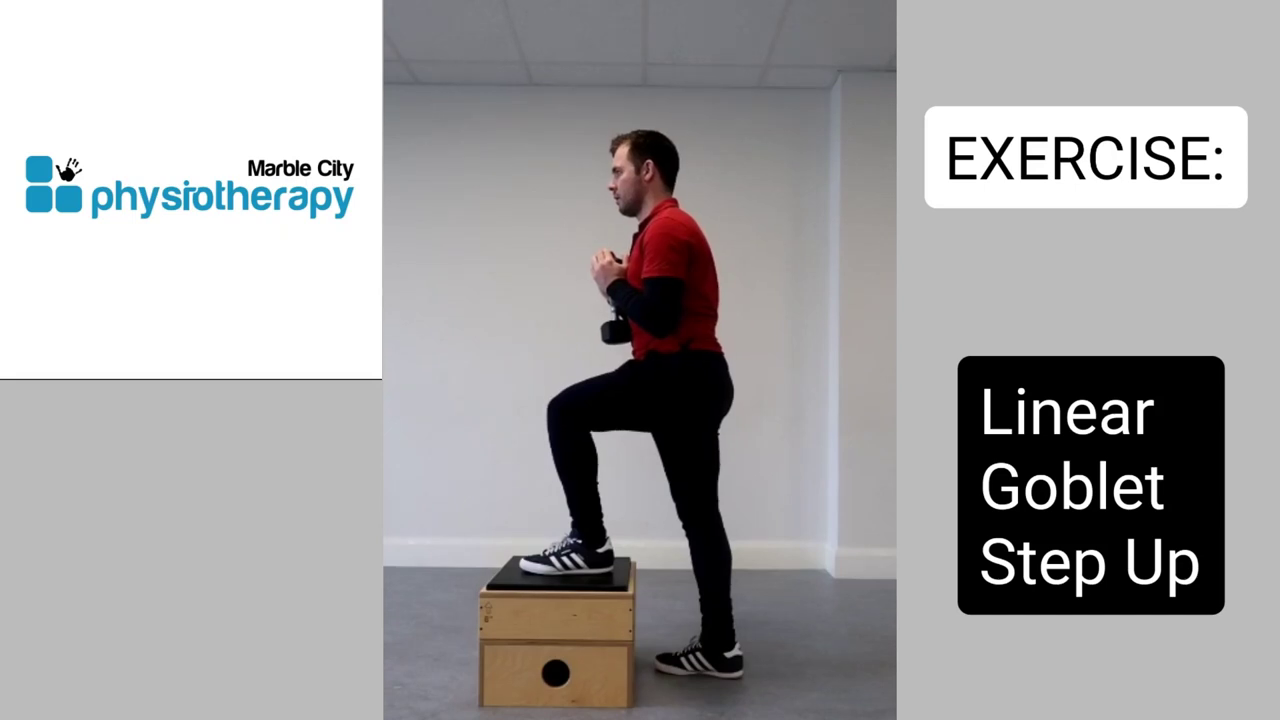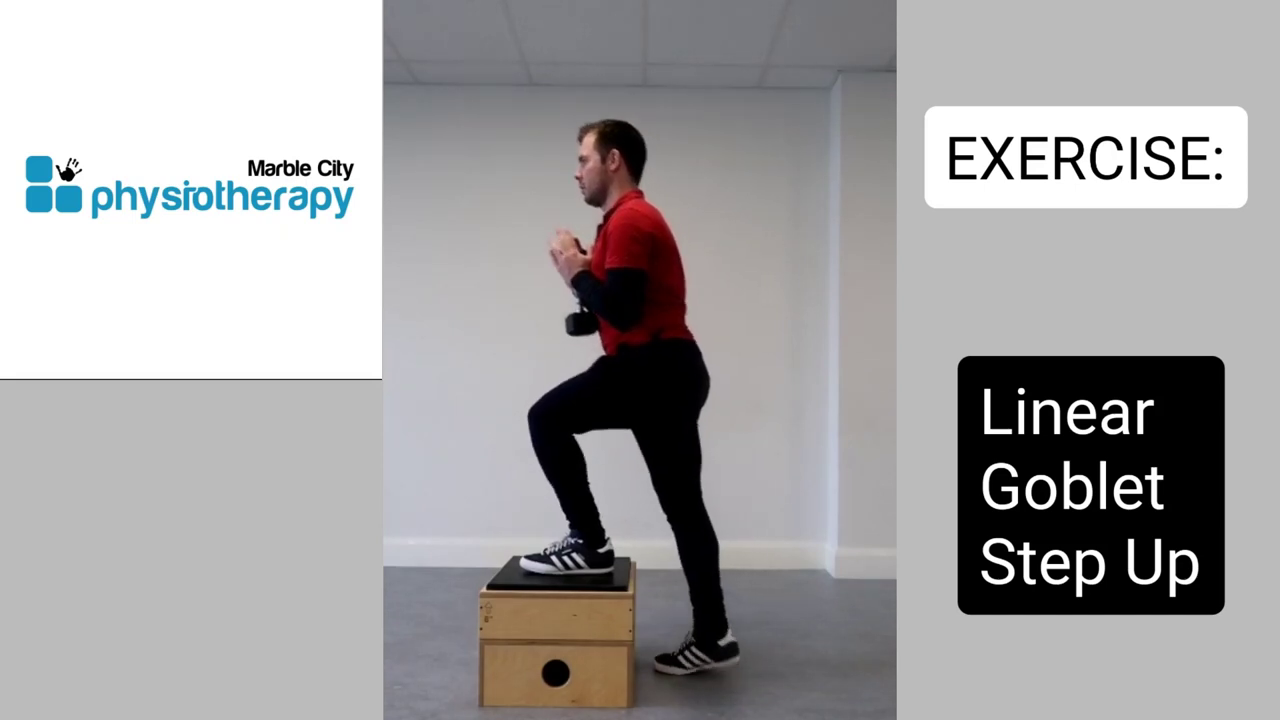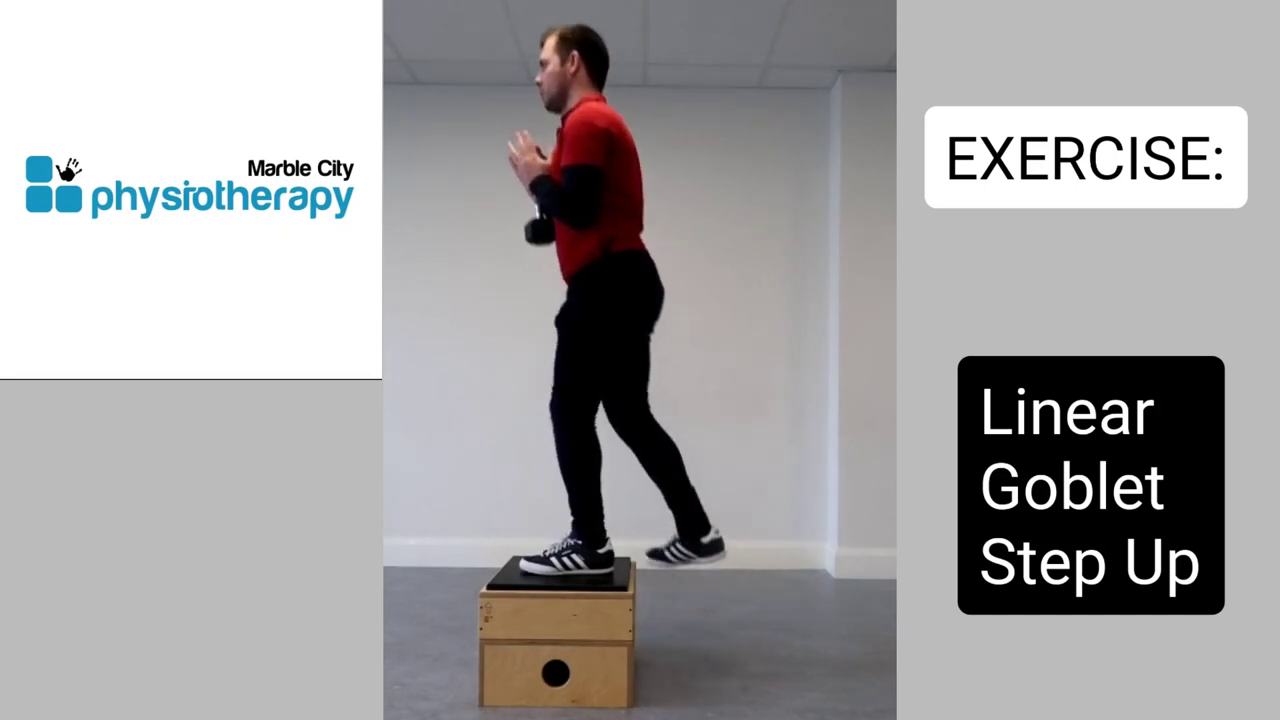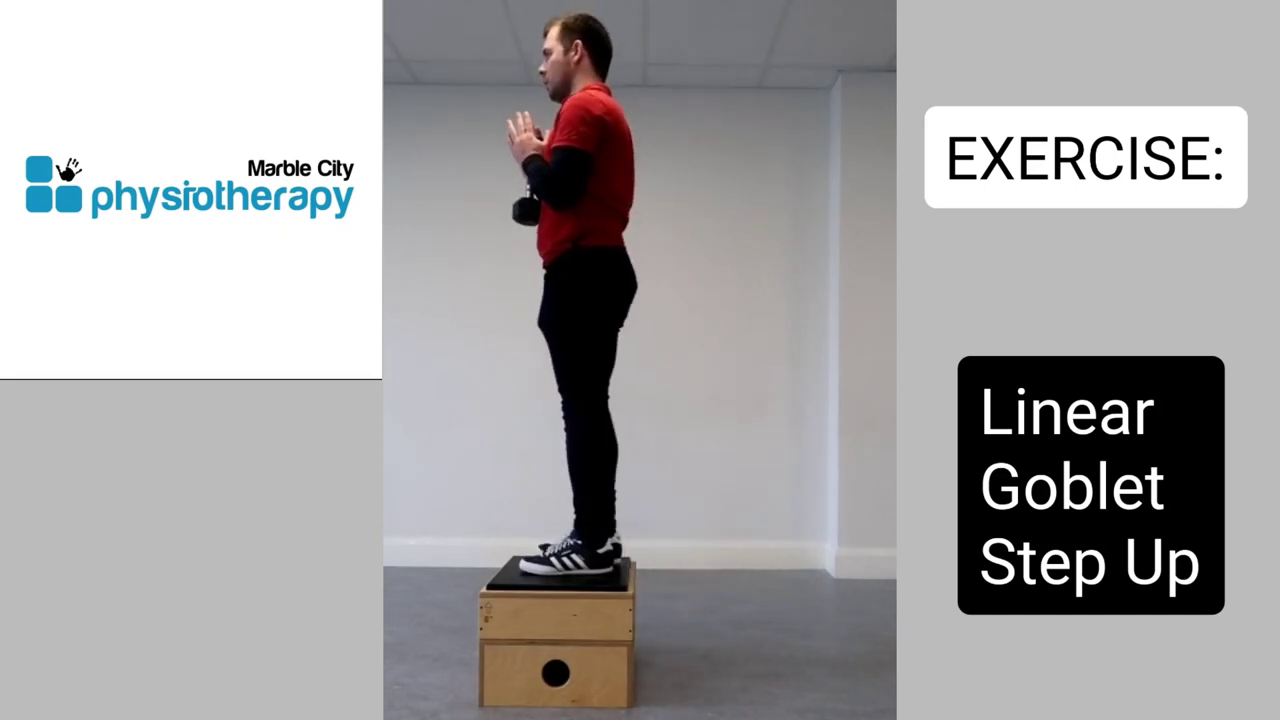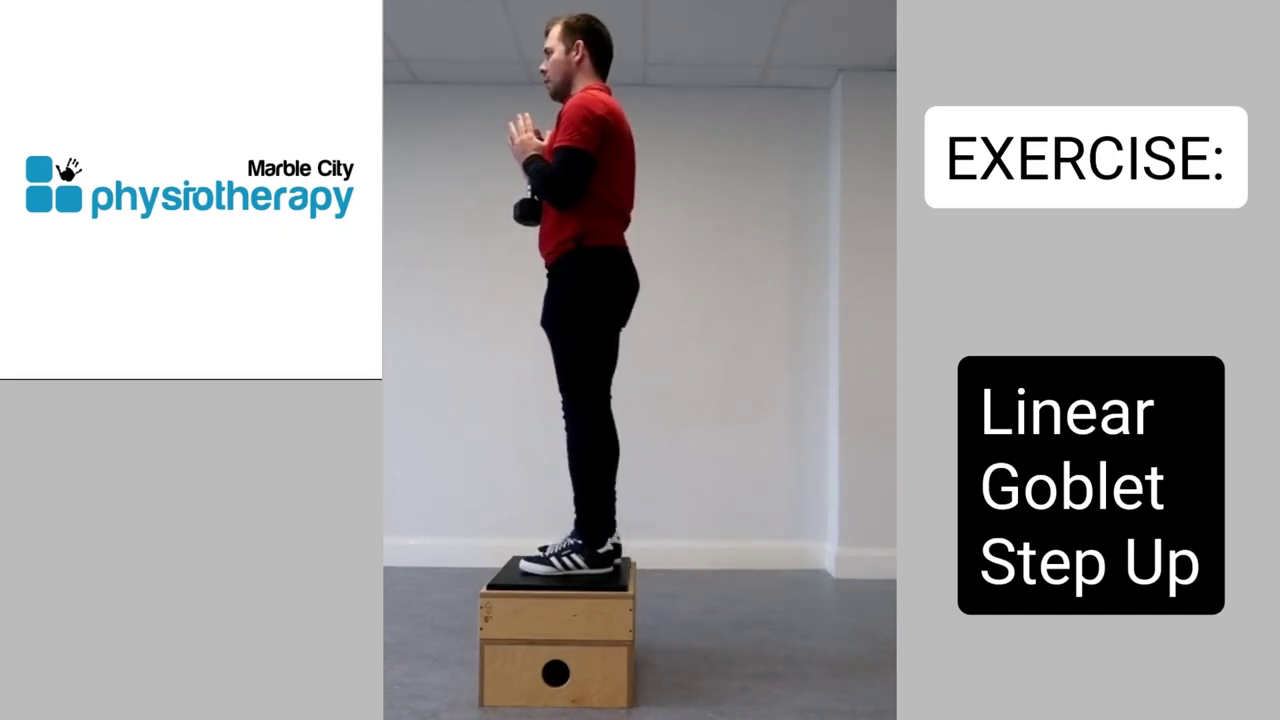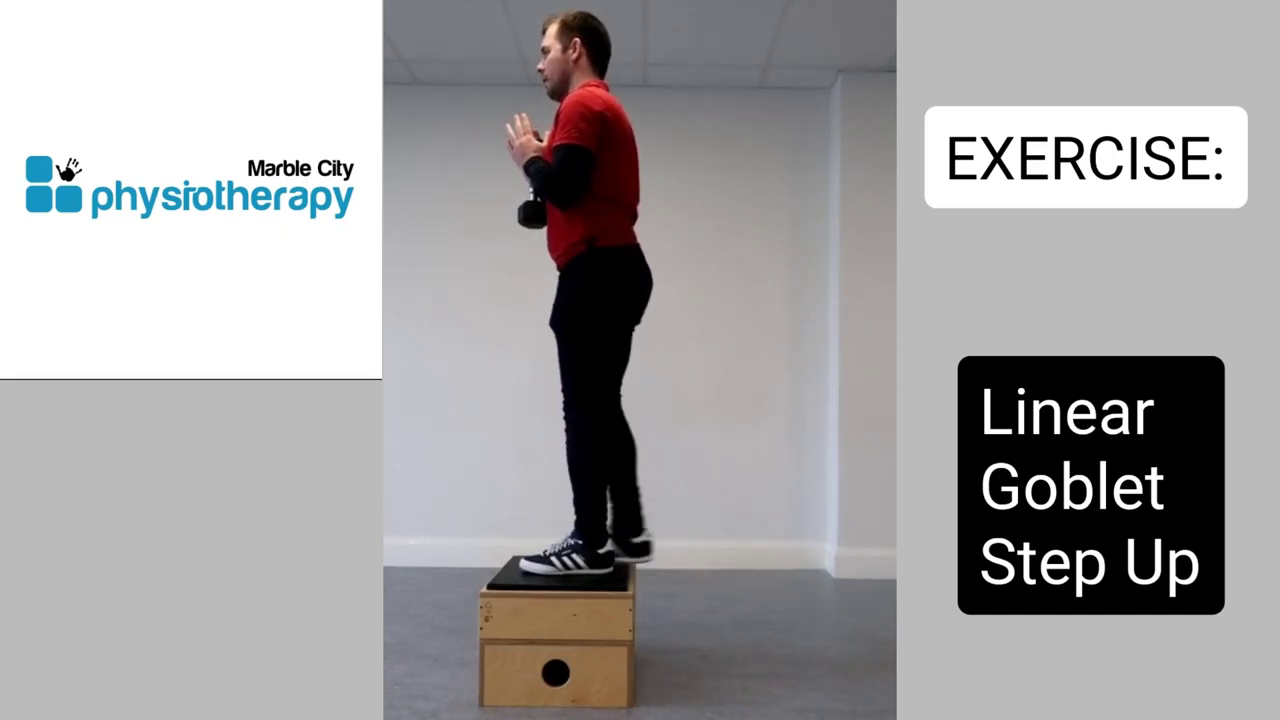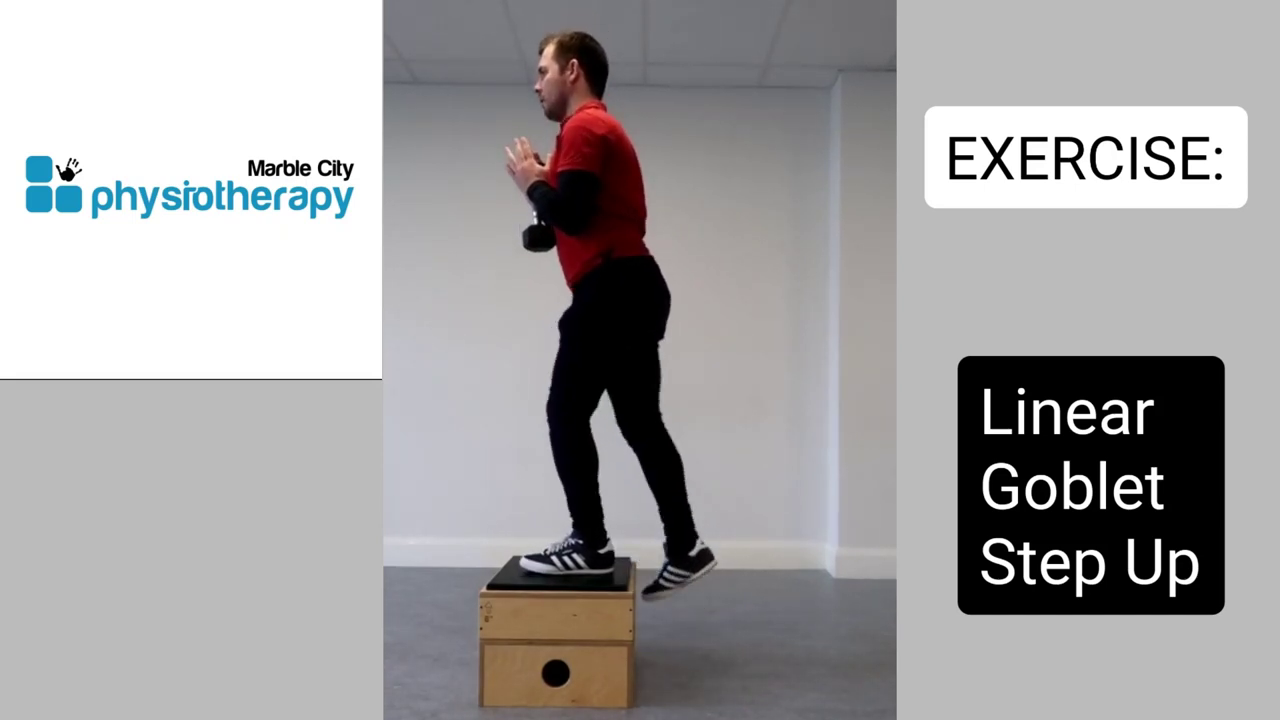
dt=0.4s
person 1, frame 1
left shoulder: (665, 228)
right shoulder: (664, 227)
left elbow: (659, 319)
left wrist: (613, 285)
right wrist: (623, 285)
left hip: (682, 378)
right hip: (692, 380)
left knee: (567, 412)
right knee: (698, 515)
left ankle: (589, 542)
right ankle: (719, 645)
person 1, frame 2
left shoulder: (628, 220)
right shoulder: (630, 219)
left elbow: (622, 310)
left wrist: (576, 274)
right wrist: (586, 271)
left hip: (655, 368)
right hip: (668, 370)
left knee: (548, 418)
right knee: (683, 505)
left ankle: (588, 542)
right ankle: (712, 635)
person 1, frame 3
left shoulder: (586, 121)
right shoulder: (596, 121)
left elbow: (577, 210)
left wrist: (535, 178)
right wrist: (545, 180)
left hip: (607, 285)
right hip: (624, 283)
left knee: (571, 412)
right knee: (629, 413)
left ankle: (589, 544)
right ankle: (695, 531)
person 1, frame 4
left shoulder: (584, 107)
right shoulder: (602, 110)
left elbow: (559, 190)
left wrist: (529, 156)
right wrist: (543, 160)
left hip: (583, 274)
right hip: (599, 273)
left knee: (582, 408)
right knee: (588, 407)
left ankle: (591, 543)
right ankle: (598, 533)
person 1, frame 5
left shoulder: (586, 108)
right shoulder: (602, 111)
left elbow: (561, 190)
left wrist: (529, 156)
right wrist: (543, 160)
left hip: (585, 274)
right hip: (599, 273)
left knee: (583, 408)
right knee: (589, 407)
left ankle: (592, 543)
right ankle: (597, 534)
person 1, frame 6
left shoulder: (583, 105)
right shoulder: (601, 108)
left elbow: (563, 188)
left wrist: (529, 156)
right wrist: (543, 159)
left hip: (597, 275)
right hip: (612, 272)
left knee: (586, 410)
right knee: (599, 409)
left ankle: (591, 544)
right ankle: (626, 531)
person 1, frame 7
left shoulder: (584, 128)
right shoulder: (596, 129)
left elbow: (572, 214)
left wrist: (531, 183)
right wrist: (545, 184)
left hip: (614, 290)
right hip: (629, 289)
left knee: (567, 413)
right knee: (641, 424)
left ankle: (590, 546)
right ankle: (685, 548)
